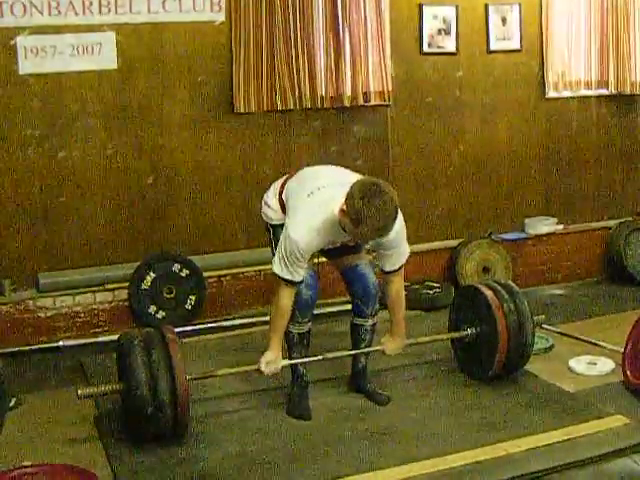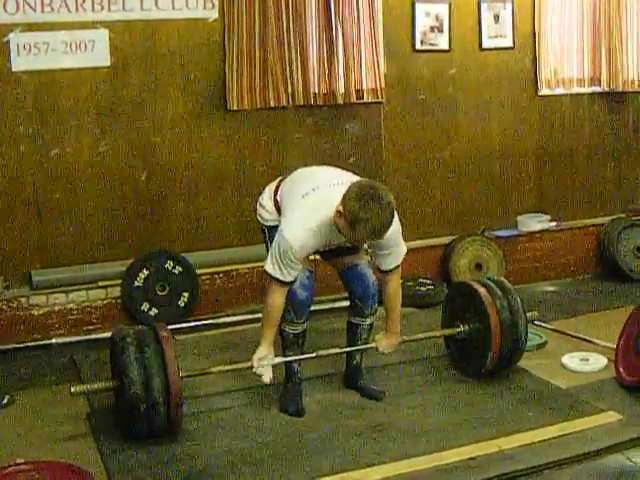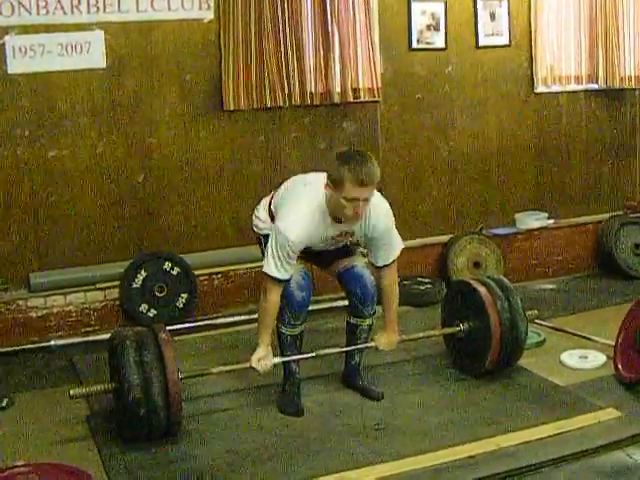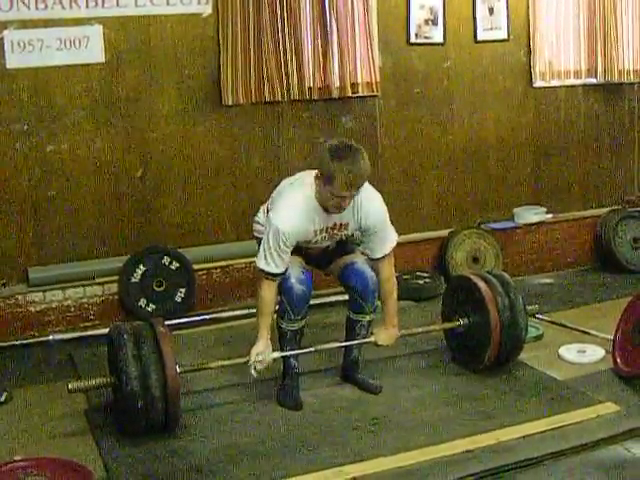
dt=1s
person 1, frame 1
left shoulder: (391, 222)
right shoulder: (304, 228)
left elbow: (394, 278)
right elbow: (286, 290)
left wrist: (397, 334)
right wrist: (274, 348)
left hip: (344, 219)
right hip: (283, 211)
left knee: (367, 287)
right knee: (304, 292)
left ankle: (360, 374)
right ankle: (299, 382)
person 1, frame 2
left shoulder: (386, 221)
right shoulder: (298, 230)
left elbow: (390, 276)
right elbow: (277, 288)
left wrist: (393, 331)
right wrist: (266, 345)
right hip: (278, 212)
left knee: (366, 285)
right knee: (299, 292)
left ankle: (354, 372)
right ankle: (292, 380)
person 1, frame 3
left shoulder: (379, 212)
right shoulder: (294, 223)
left elbow: (388, 271)
right elbow: (272, 289)
left wrist: (391, 329)
right wrist: (264, 345)
left hip: (334, 240)
right hip: (273, 225)
left knee: (365, 287)
right knee: (296, 293)
left ankle: (353, 371)
right ankle: (291, 380)
person 1, frame 4
left shoulder: (371, 203)
right shoulder: (287, 215)
left elbow: (385, 265)
right elbow: (268, 281)
left wrist: (390, 324)
right wrist: (263, 339)
left hip: (335, 242)
right hip: (285, 244)
left knee: (365, 281)
right knee: (296, 287)
left ankle: (351, 365)
right ankle: (290, 374)
